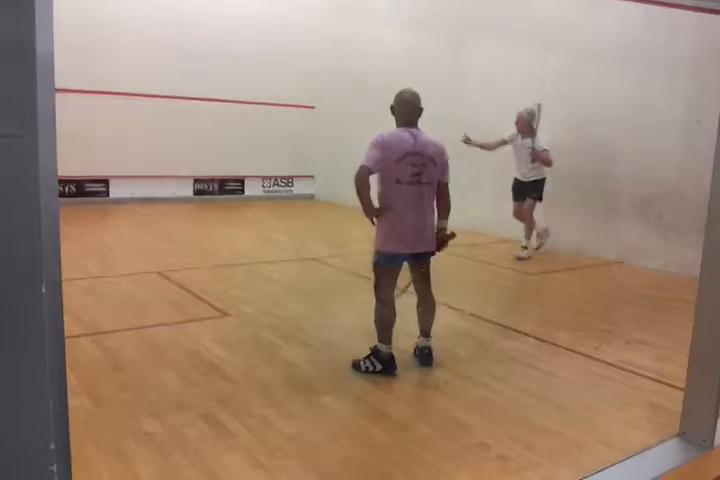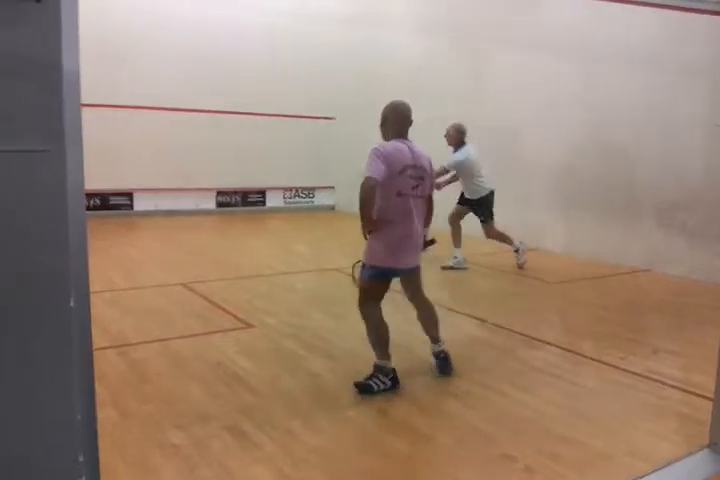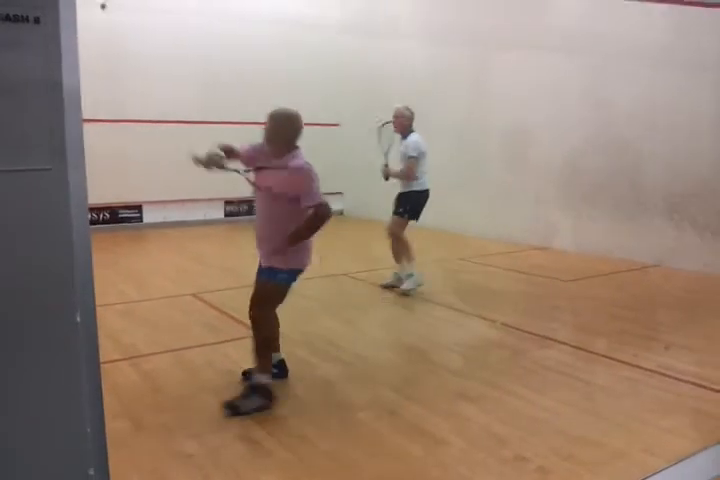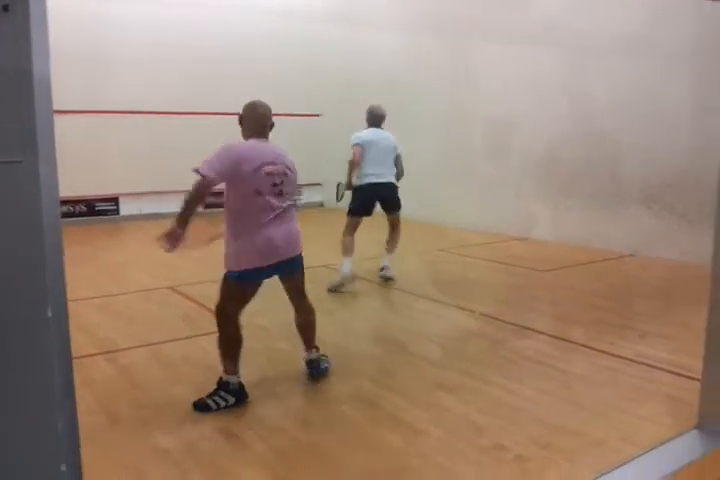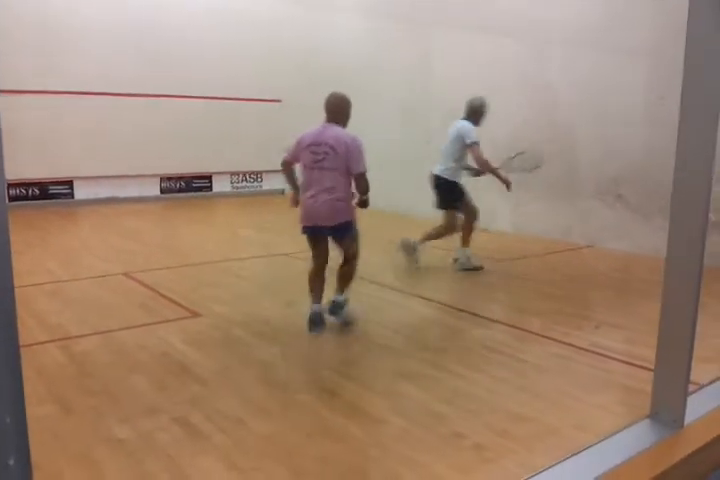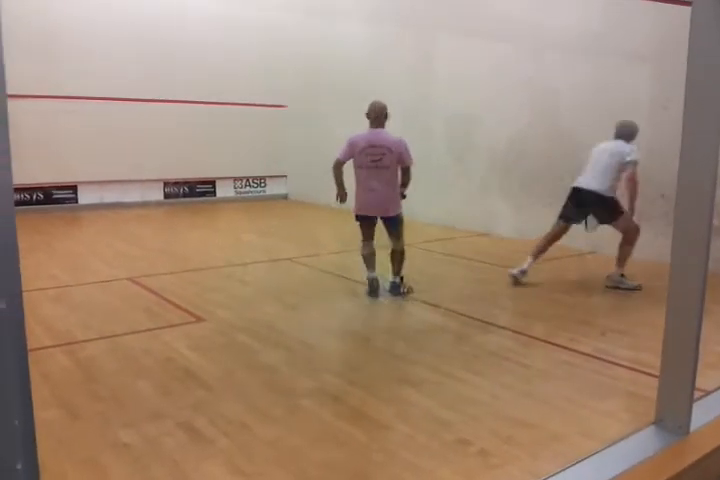
dt=0.7s
person 1, frame 1
left shoulder: (384, 142)
right shoulder: (437, 148)
left elbow: (361, 177)
right elbow: (443, 193)
left wrist: (368, 208)
right wrist: (442, 228)
left hip: (392, 234)
right hip: (424, 234)
left knee: (384, 293)
right knee: (423, 288)
left ankle: (383, 356)
right ankle: (424, 346)
person 1, frame 2
left shoulder: (383, 152)
right shoulder: (424, 159)
left elbow: (368, 188)
right elbow: (428, 202)
left wrist: (367, 222)
left hip: (385, 246)
right hip: (411, 244)
left knee: (368, 304)
right knee: (418, 298)
left ankle: (385, 371)
right ankle: (440, 353)
person 1, frame 3
left shoulder: (301, 168)
right shoulder: (266, 153)
left elbow: (322, 213)
right elbow: (236, 152)
left wrist: (286, 243)
right wrist: (226, 151)
left hip: (286, 256)
right hip: (271, 252)
left knee: (260, 313)
right knee: (263, 309)
left ankle: (260, 386)
right ankle: (274, 363)
person 1, frame 4
left shoulder: (233, 153)
right shoulder: (287, 160)
left elbow: (201, 188)
left wrist: (180, 224)
left hip: (249, 250)
right hip: (289, 244)
left knee: (226, 314)
right knee: (301, 304)
left ankle: (231, 386)
right ankle: (313, 360)
person 1, frame 5
left shoulder: (306, 137)
right shoulder: (349, 140)
left elbow: (286, 165)
right elbow: (360, 179)
left wrist: (296, 190)
right wrist: (364, 198)
left hip: (310, 212)
right hip: (338, 211)
left knee: (319, 262)
right knee: (350, 256)
left ankle: (315, 311)
right ankle: (339, 300)
person 1, frame 6
left shoulder: (355, 141)
right shoulder: (398, 142)
left elbow: (337, 165)
right elbow: (406, 172)
left wrist: (340, 189)
right wrist: (402, 190)
left hip: (364, 202)
right hip: (390, 202)
left knee: (367, 241)
right knee: (397, 242)
left ankle: (372, 278)
right ankle: (396, 282)
person 2, frame 1
left shoulder: (538, 141)
right shoulder: (515, 137)
left elbow: (550, 163)
right elbow: (494, 146)
left wrist: (538, 156)
right wrist: (474, 144)
left hip: (536, 180)
right hip: (519, 179)
left knee: (527, 213)
right knee: (517, 213)
left ankle: (525, 247)
right ankle: (541, 231)
person 2, frame 2
left shoulder: (460, 158)
right shoulder: (464, 150)
left elbow: (436, 175)
right wrist: (444, 183)
left hip: (482, 195)
right hip: (469, 193)
left knee: (490, 233)
right knee: (453, 219)
left ankle: (517, 247)
right ankle: (459, 258)
person 2, frame 3
left shoulder: (412, 142)
right shoulder: (407, 140)
left elbow: (410, 174)
left wrist: (390, 173)
left hip: (416, 192)
right hip: (408, 191)
left knee: (396, 231)
right knee: (393, 232)
left ankle: (413, 274)
right ankle: (400, 274)
person 2, frame 4
left shoulder: (360, 136)
right shoulder: (391, 138)
left elbow: (355, 160)
right elbow: (400, 171)
left wrist: (349, 180)
left hip: (365, 186)
right hip: (388, 185)
left knee: (349, 231)
right knee: (395, 226)
left ankle: (346, 272)
right ankle: (386, 266)
person 2, frame 5
left shoulder: (460, 126)
right shoulder: (468, 129)
right elbow: (480, 159)
left wrist: (471, 169)
right wrist: (501, 177)
left hip: (445, 178)
right hip: (445, 180)
left knee: (472, 213)
right knee: (451, 226)
left ankle: (464, 258)
right ankle: (414, 244)
person 2, frame 6
left shoulder: (600, 147)
right shoulder: (630, 150)
right elbow: (631, 178)
right wrist: (630, 209)
left hip: (579, 190)
right hip: (600, 195)
left knee: (554, 234)
right knee: (632, 230)
left ankle: (524, 268)
right ankle: (616, 276)
